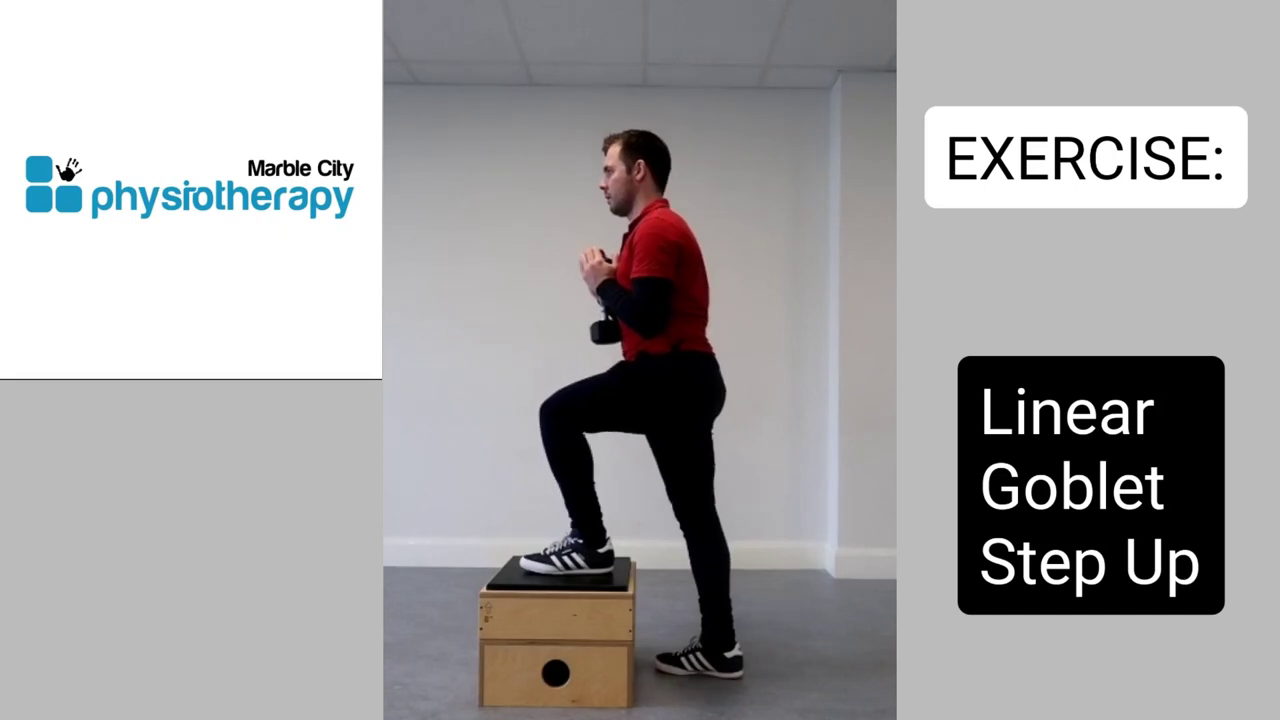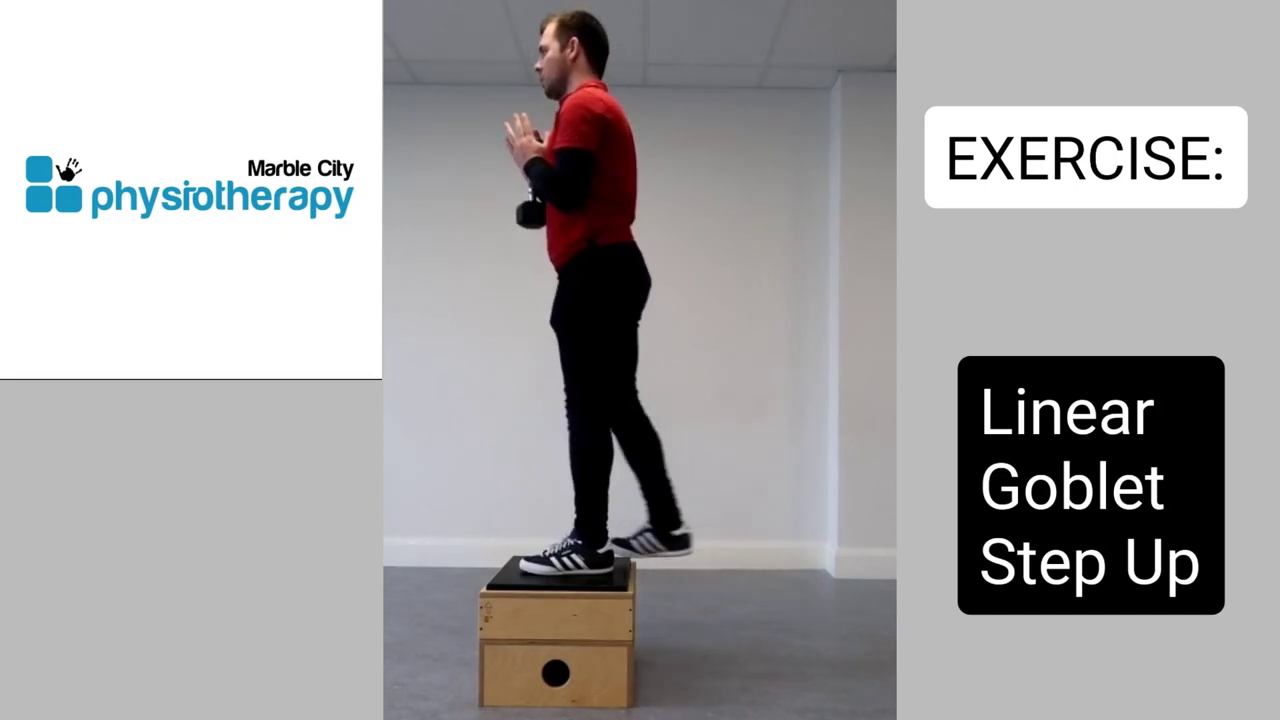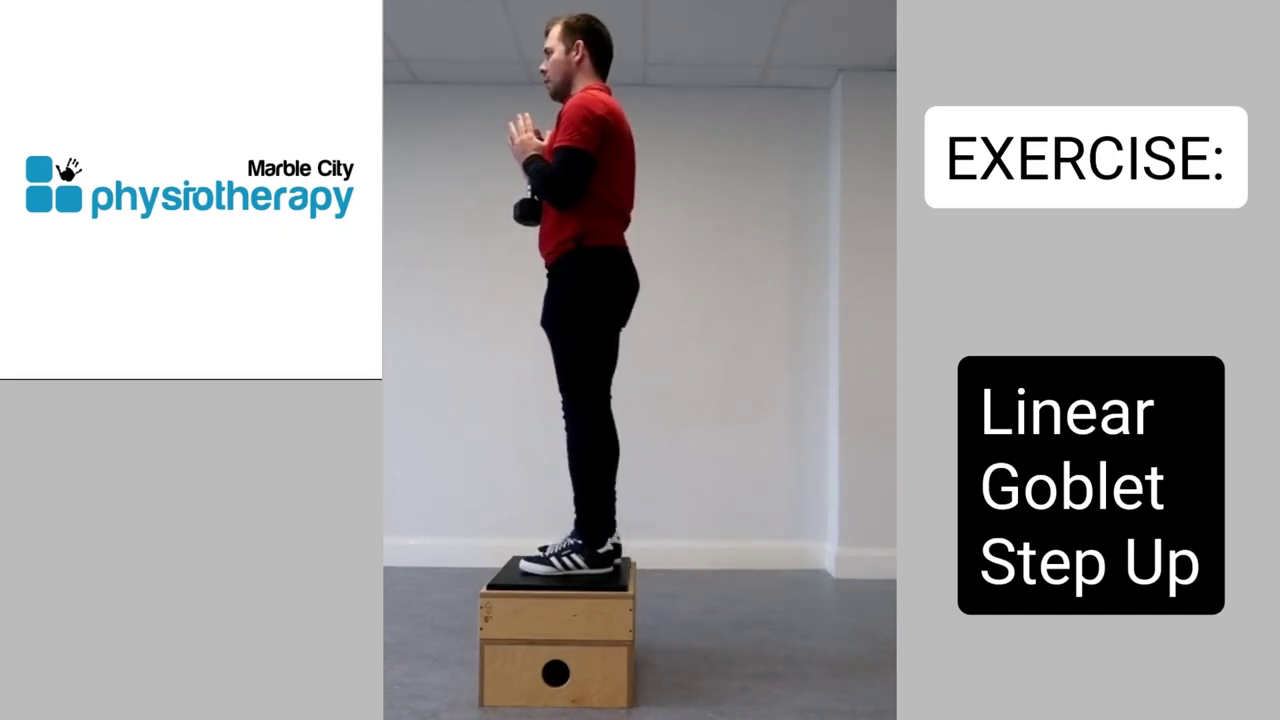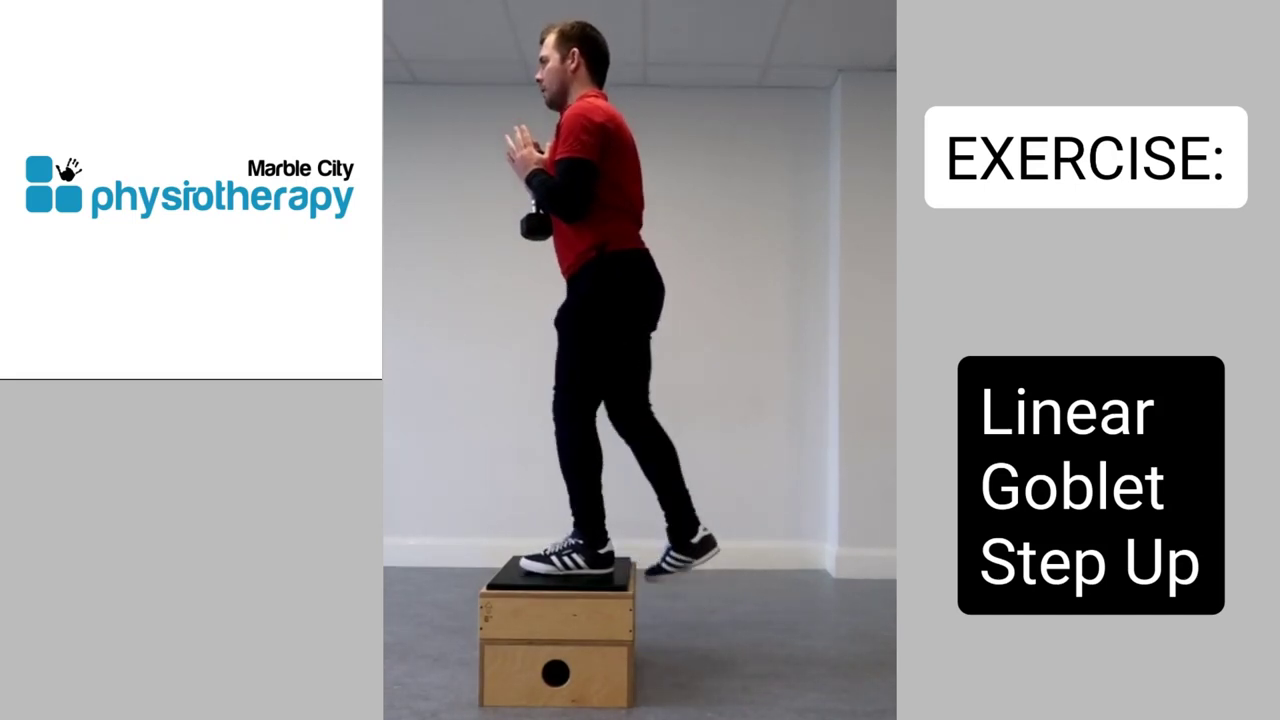
dt=0.7s
person 1, frame 1
left shoulder: (656, 229)
right shoulder: (655, 228)
left elbow: (648, 319)
left wrist: (602, 284)
right wrist: (612, 285)
left hip: (672, 378)
right hip: (684, 380)
left knee: (560, 414)
right knee: (695, 514)
left ankle: (589, 542)
right ankle: (719, 644)
person 1, frame 2
left shoulder: (582, 107)
right shoulder: (599, 108)
left elbow: (567, 193)
left wrist: (530, 158)
right wrist: (541, 161)
left hip: (596, 274)
right hip: (614, 270)
left knee: (587, 408)
right knee: (616, 406)
left ankle: (590, 544)
right ankle: (666, 524)
person 1, frame 3
left shoulder: (586, 108)
right shoulder: (602, 111)
left elbow: (561, 190)
left wrist: (529, 156)
right wrist: (543, 160)
left hip: (585, 274)
right hip: (599, 273)
left knee: (583, 408)
right knee: (589, 407)
left ankle: (592, 543)
right ankle: (597, 534)
person 1, frame 4
left shoulder: (583, 116)
right shoulder: (598, 118)
left elbow: (570, 203)
left wrist: (530, 171)
right wrist: (545, 172)
left hip: (607, 282)
right hip: (626, 280)
left knee: (573, 412)
right knee: (630, 414)
left ankle: (589, 546)
right ankle: (687, 535)
